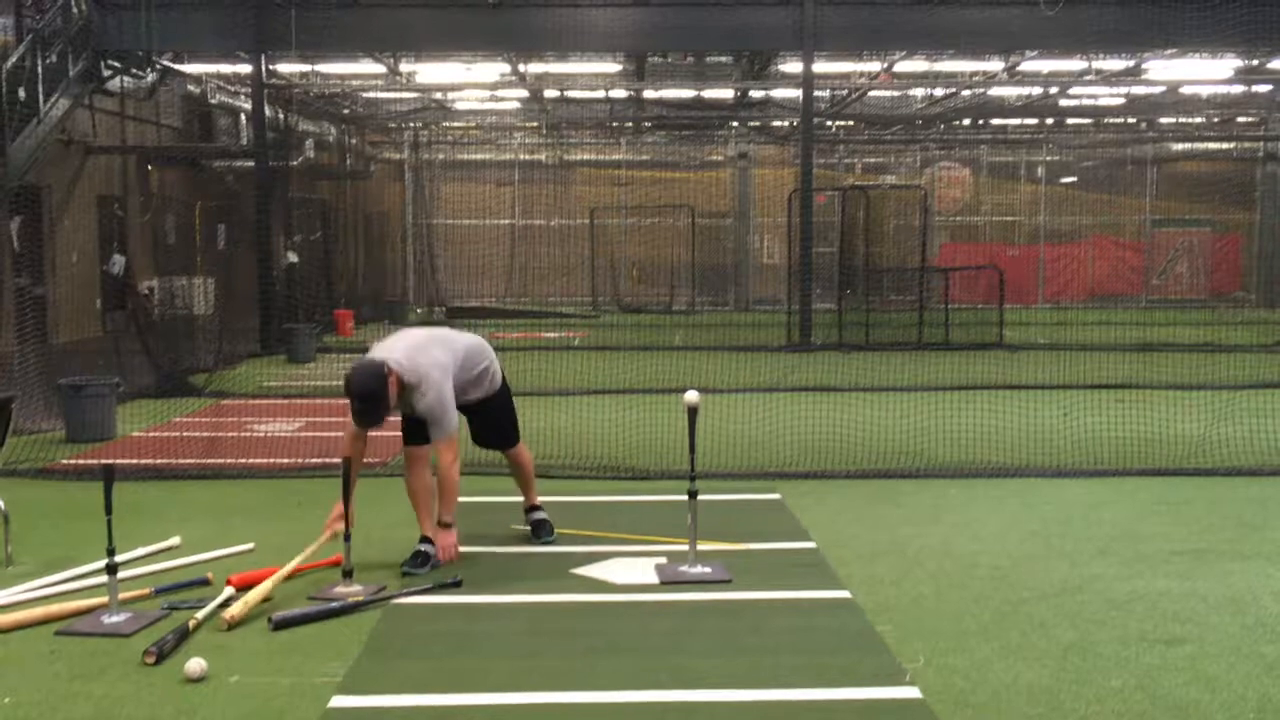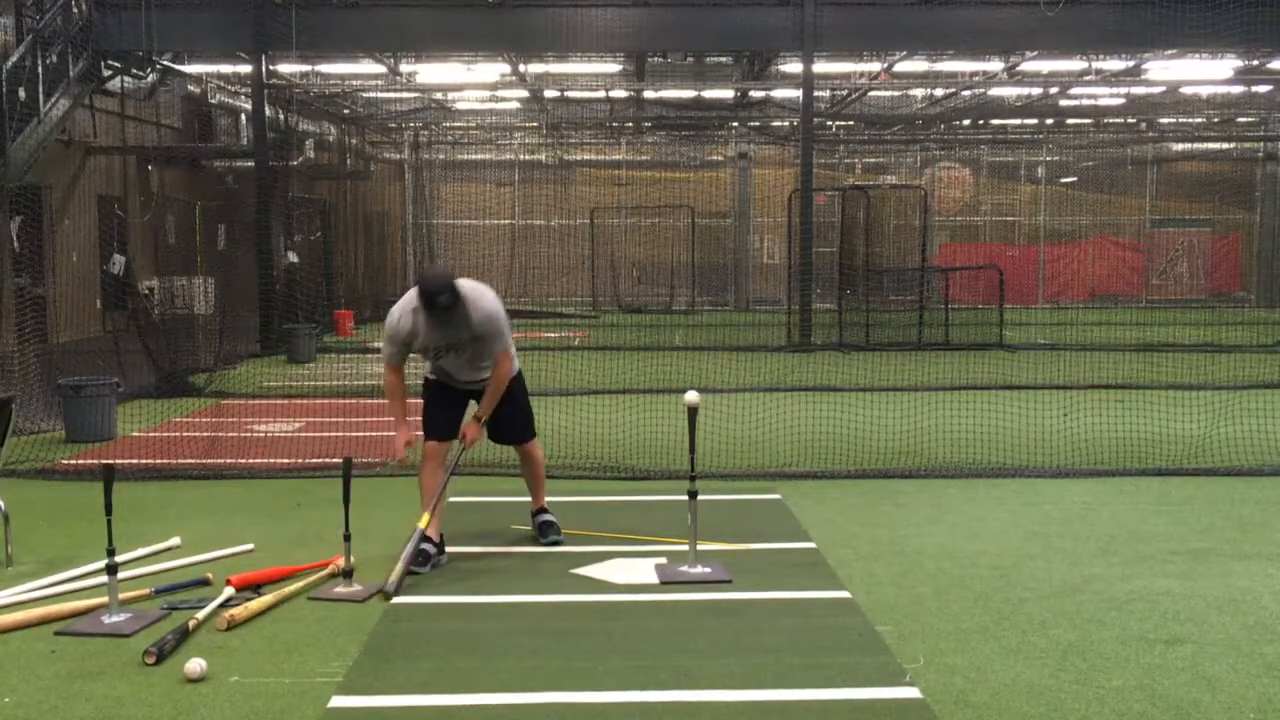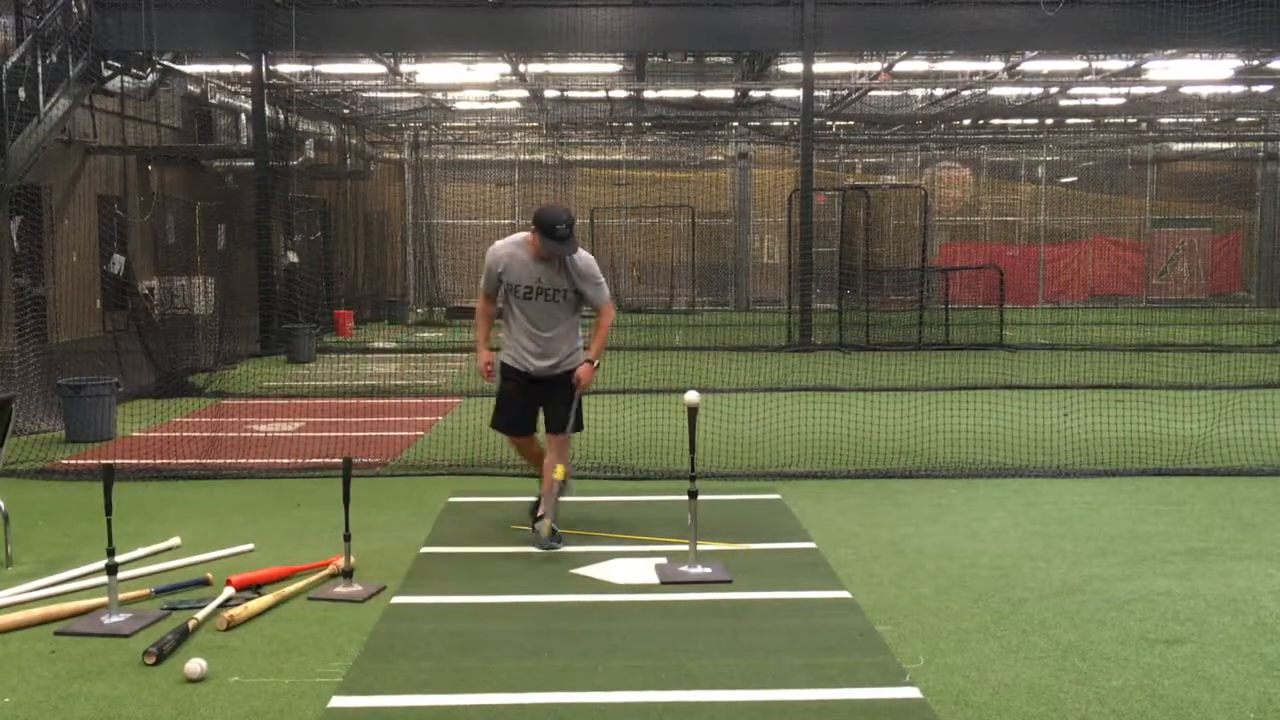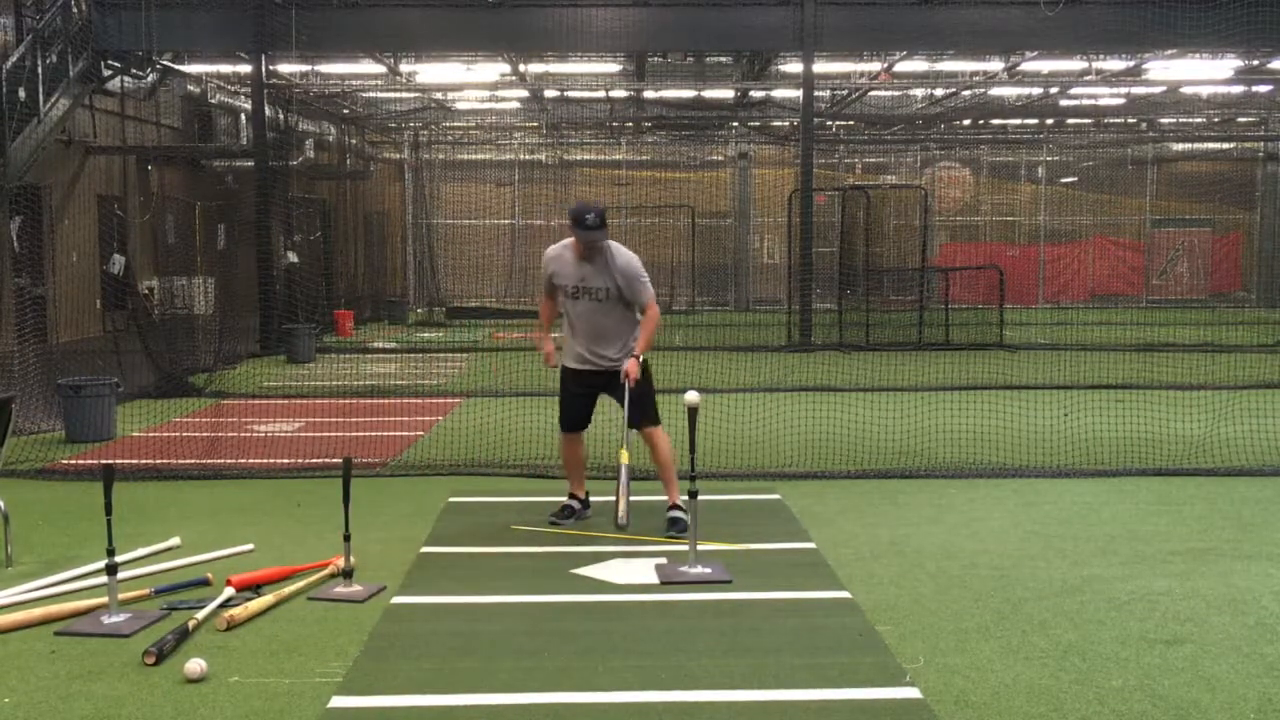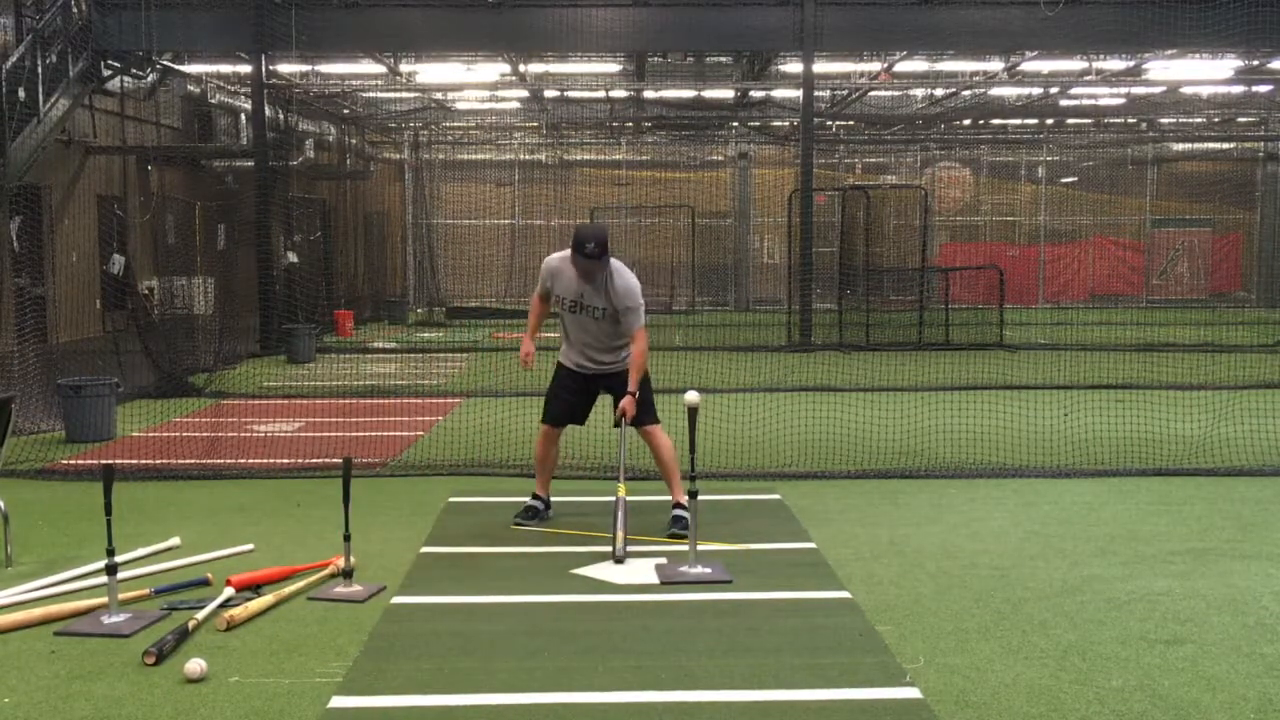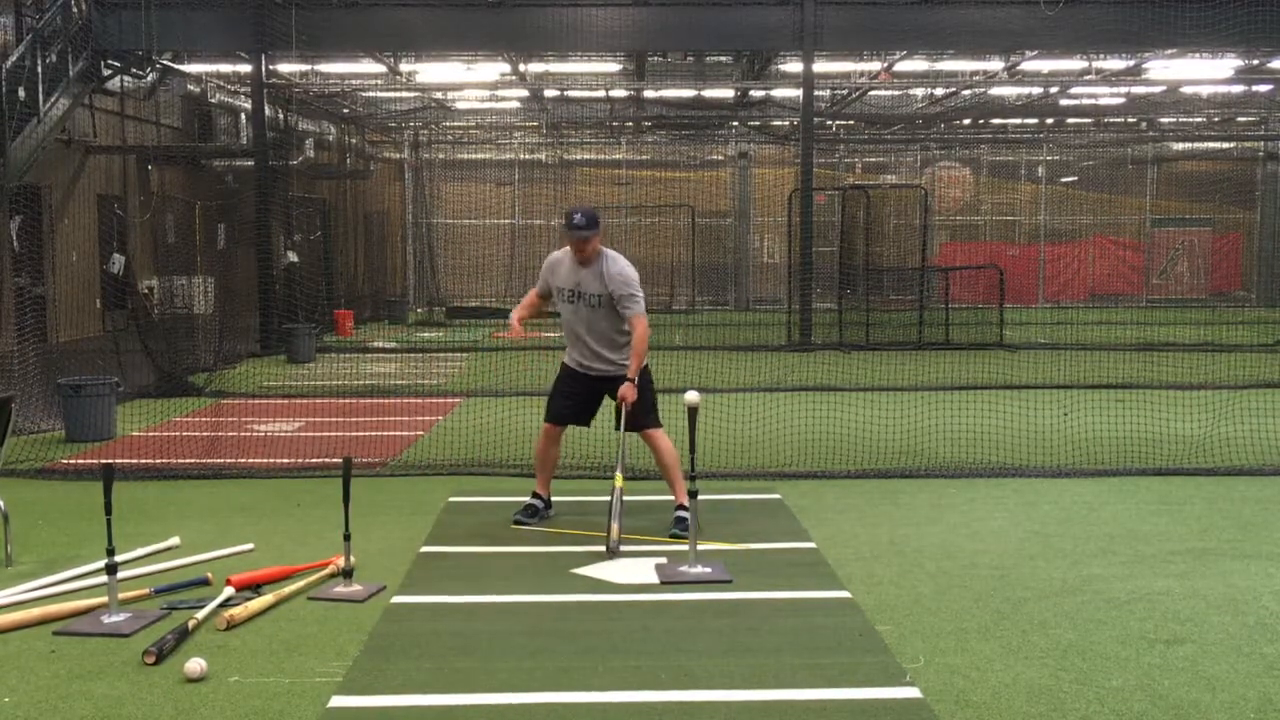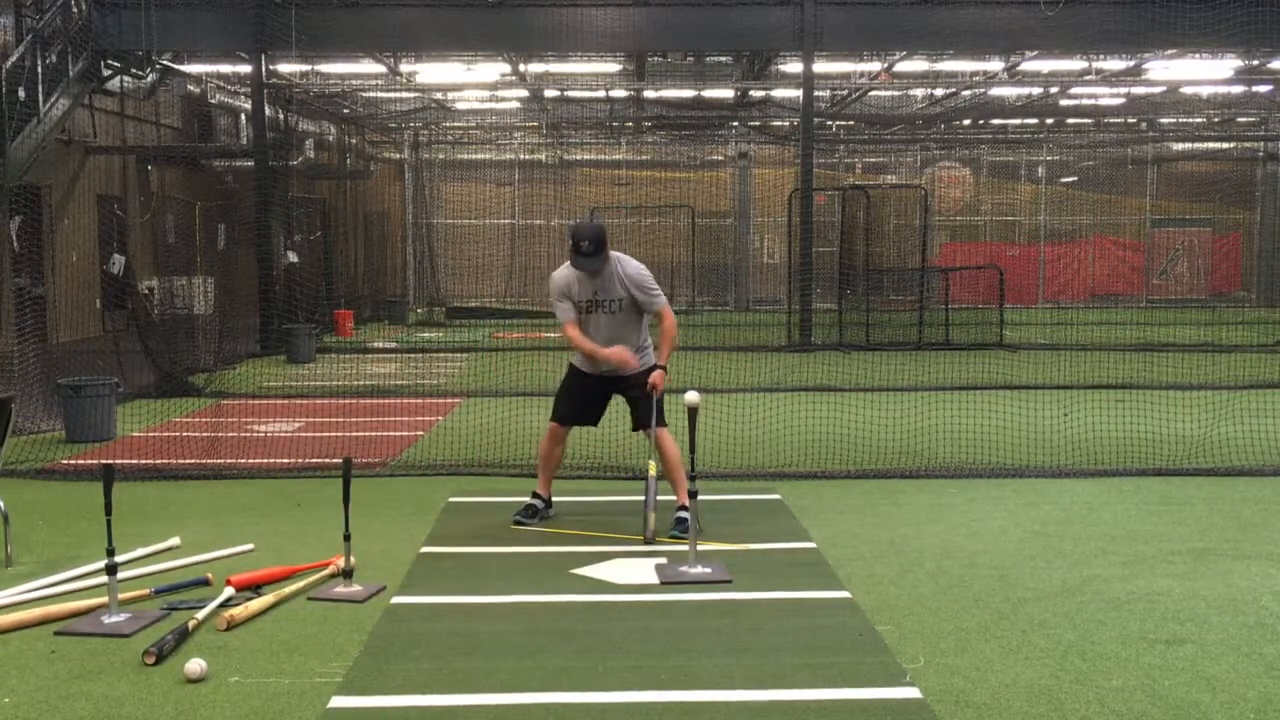
dt=0.7s
person 1, frame 1
left shoulder: (428, 386)
right shoulder: (366, 384)
left elbow: (448, 460)
right elbow: (355, 439)
left wrist: (446, 525)
right wrist: (345, 499)
left hip: (479, 374)
left knee: (510, 446)
right knee: (414, 454)
left ankle: (532, 506)
right ankle: (428, 537)
person 1, frame 2
left shoulder: (485, 307)
right shoulder: (400, 319)
left elbow: (503, 365)
right elbow: (393, 371)
left wrist: (479, 419)
right wrist: (402, 426)
left hip: (495, 370)
right hip: (444, 379)
left knee: (526, 443)
right knee: (433, 450)
left ankle: (541, 511)
right ankle: (433, 540)
person 1, frame 3
left shoulder: (582, 263)
right shoulder: (500, 254)
left elbow: (606, 312)
right elbow: (487, 299)
left wrist: (591, 360)
right wrist: (483, 348)
left hip: (566, 364)
right hip: (516, 362)
left knee: (558, 438)
right knee: (516, 434)
left ankle: (543, 516)
right ankle: (549, 486)
person 1, frame 4
left shoulder: (625, 262)
right shoulder: (554, 258)
left elbow: (651, 311)
left wrist: (637, 356)
right wrist: (545, 339)
left hip: (624, 360)
right hip: (578, 360)
left knee: (650, 429)
right knee: (570, 431)
left ankle: (675, 505)
right ankle: (578, 497)
person 1, frame 5
left shoulder: (625, 283)
right shoulder: (553, 266)
left elbow: (639, 341)
right elbow: (542, 297)
left wrist: (631, 392)
right wrist: (529, 337)
left hip: (621, 364)
right hip: (574, 363)
left knee: (651, 429)
right knee: (548, 429)
left ankle: (680, 505)
right ankle: (540, 499)
person 1, frame 6
left shoulder: (620, 272)
right shoulder: (555, 263)
left elbow: (640, 327)
right elbow: (539, 294)
left wrist: (631, 380)
right wrist: (518, 312)
left hip: (625, 366)
right hip: (578, 365)
left knee: (652, 432)
right knee: (550, 429)
left ankle: (683, 506)
right ankle: (541, 498)
person 1, frame 7
left shoulder: (632, 272)
right shoulder: (561, 280)
left elbow: (667, 317)
right elbow: (571, 333)
left wrist: (661, 366)
right wrist: (605, 354)
left hip: (637, 368)
right hip: (587, 367)
left knee: (658, 433)
right knee: (556, 428)
left ankle: (684, 507)
right ankle: (541, 498)
